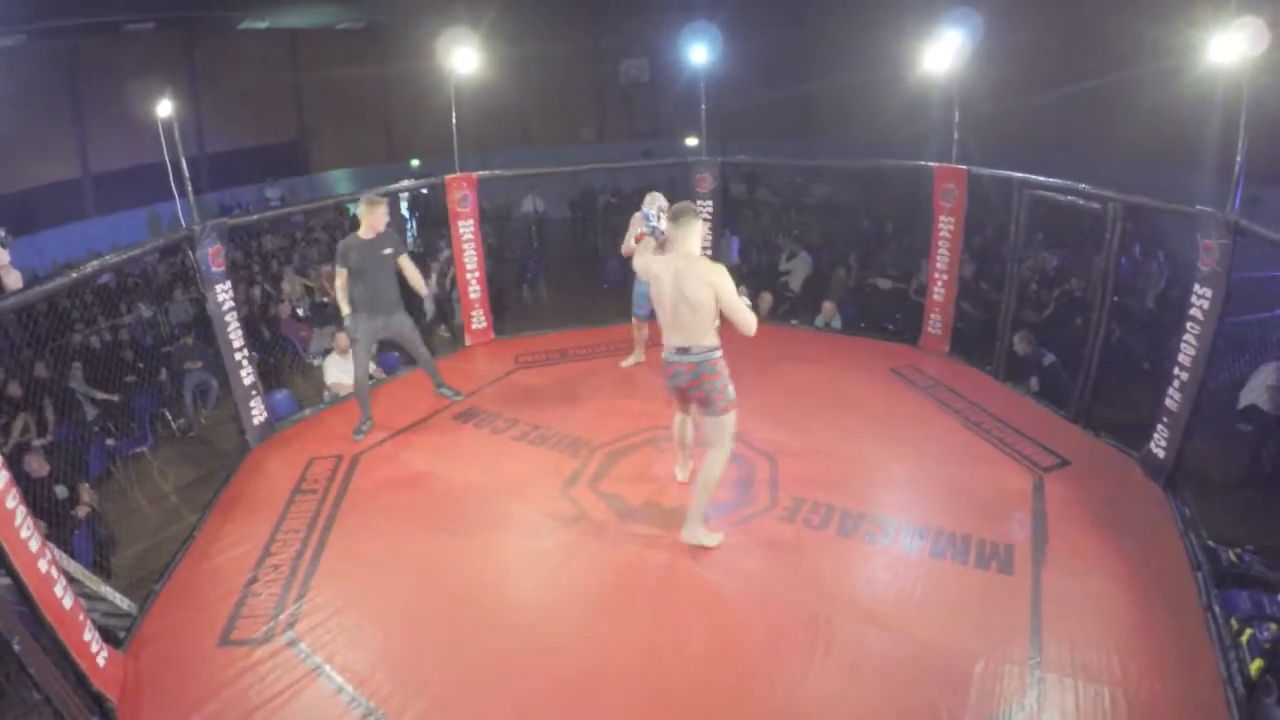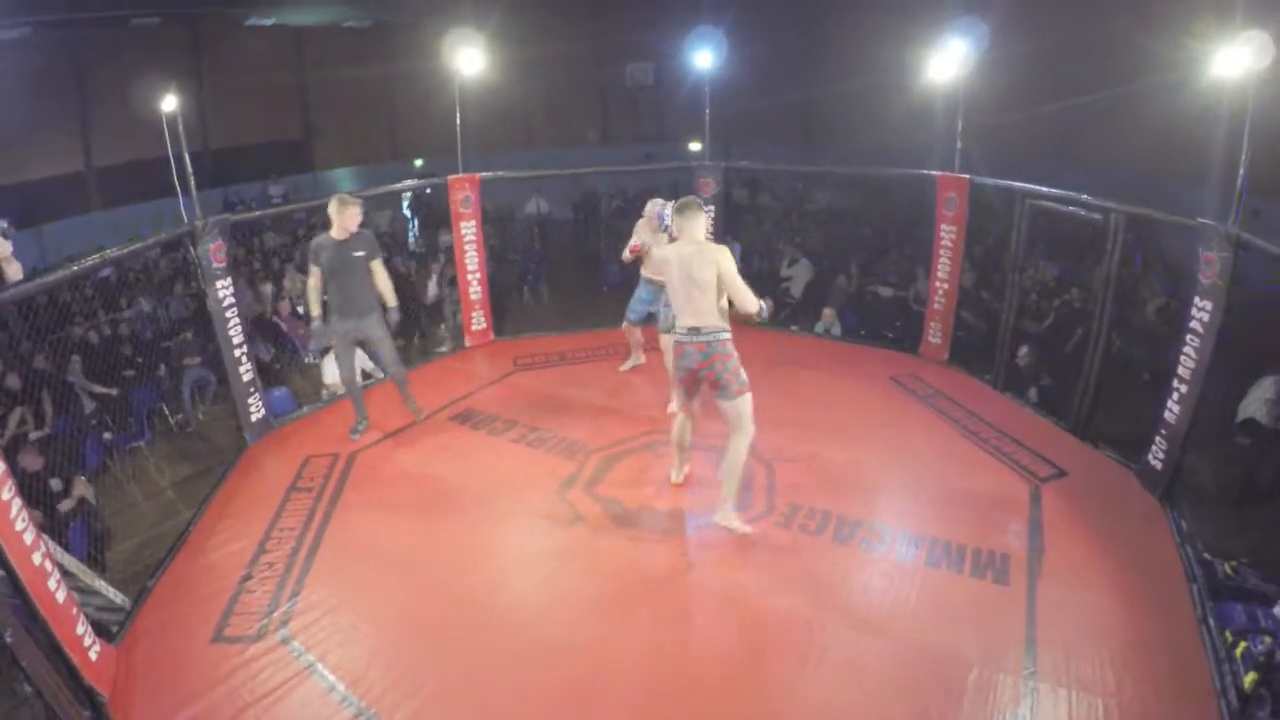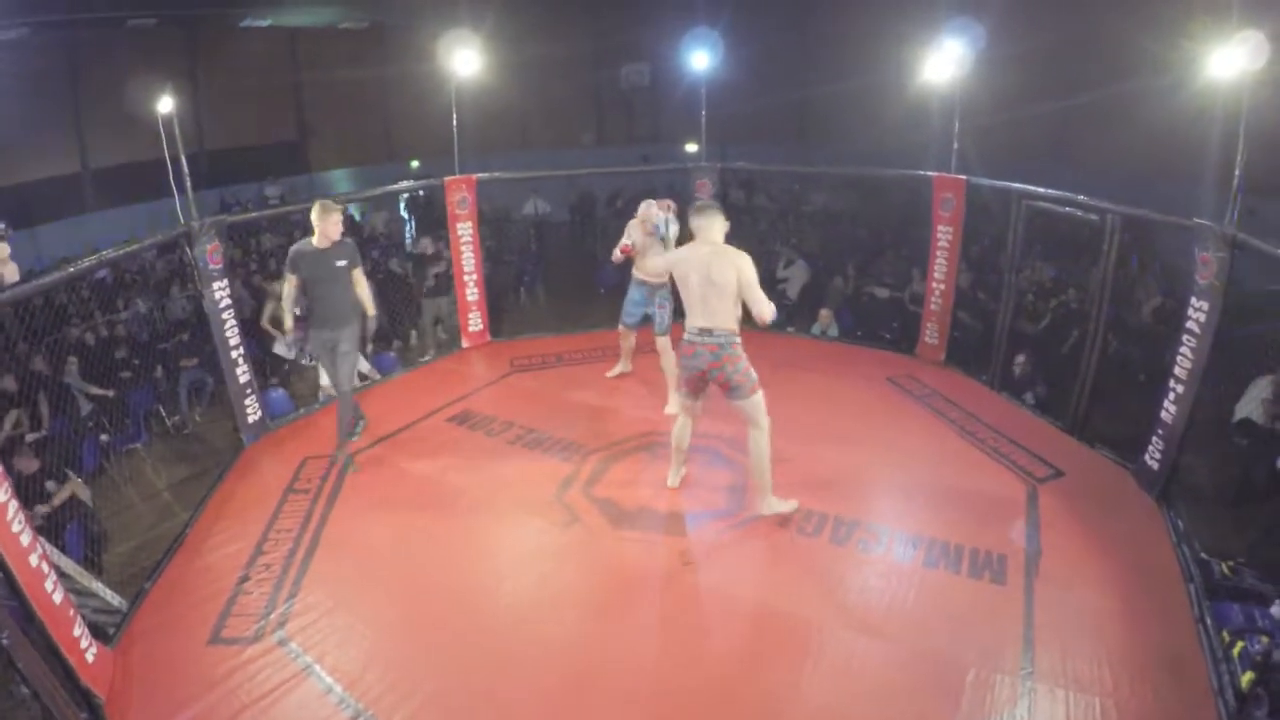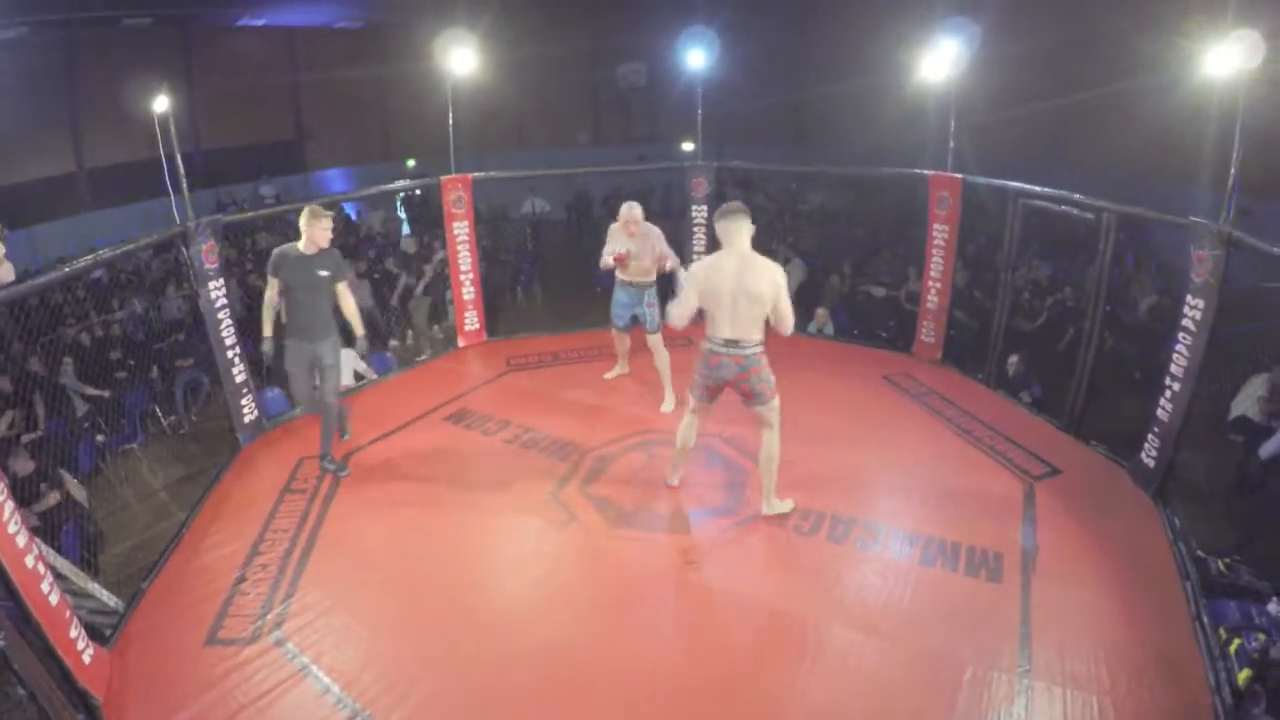
dt=0.2s
person 1, frame 1
left shoulder: (655, 268)
right shoulder: (712, 272)
left elbow: (638, 261)
right elbow: (748, 328)
left wrist: (649, 237)
right wrist: (742, 304)
left hip: (672, 364)
right hip: (707, 367)
left knee: (684, 411)
right knee: (719, 448)
left ankle: (683, 466)
right ankle: (694, 526)
person 1, frame 2
left shoulder: (667, 254)
right shoulder: (717, 254)
right elbow: (746, 304)
left wrist: (675, 236)
right wrist: (759, 304)
left hip: (683, 349)
right hip: (715, 349)
left knee: (684, 411)
right knee: (742, 431)
left ankle: (678, 468)
right ankle: (727, 508)
person 1, frame 3
left shoulder: (679, 256)
right shoulder: (736, 258)
left elbow: (655, 265)
right elbow: (762, 316)
right wrist: (769, 308)
left hip: (691, 349)
right hip: (726, 352)
left knee: (687, 411)
right knee: (759, 424)
left ankle: (675, 471)
right ankle: (766, 499)
person 1, frame 4
left shoulder: (700, 269)
right shoulder: (772, 272)
left elbow: (676, 321)
right elbow: (786, 329)
left wrist: (693, 299)
left hip: (713, 359)
right hip: (750, 362)
left knee: (693, 412)
right knee: (771, 426)
left ankle: (675, 472)
right ankle: (770, 500)
person 2, frame 1
left shoulder: (390, 238)
right shoulder: (347, 246)
left elbow: (408, 268)
right elbow: (340, 282)
left wrist: (425, 295)
right wrist: (347, 314)
left hip: (395, 313)
right hip: (365, 318)
left knee: (423, 354)
right knee: (360, 374)
left ankle: (440, 386)
right ankle: (365, 418)
person 2, frame 2
left shoulder: (365, 239)
right shoulder: (319, 245)
left elbow: (379, 273)
right elbow: (314, 281)
left wrist: (392, 305)
right wrist: (316, 317)
left hip: (370, 315)
right hip: (340, 321)
left knee: (393, 366)
right knee: (347, 376)
left ankle: (409, 400)
right ankle: (361, 417)
person 2, frame 3
left shoulder: (347, 247)
right shoulder: (298, 252)
left elbow: (360, 281)
right elbow: (289, 290)
left wrist: (371, 314)
right wrist: (289, 327)
left hip: (347, 327)
right hip: (318, 330)
left knee: (345, 385)
right knee: (338, 384)
left ankle: (340, 447)
right ankle: (358, 416)
person 2, frame 4
left shoulder: (333, 257)
right shoulder: (281, 256)
left elbow: (345, 296)
right elbow: (271, 296)
left wrist: (360, 334)
right wrist: (267, 335)
left hip: (327, 339)
right hip: (295, 341)
left knee: (329, 398)
right knee: (303, 399)
left ankle: (326, 455)
right ankle: (340, 418)
person 3, frame 1
right shoulder: (638, 219)
right elbow: (625, 251)
right wrist: (635, 241)
right hip: (644, 277)
right knee: (638, 321)
right ankle: (638, 354)
person 3, frame 2
right shoulder: (642, 226)
right elbow: (626, 258)
right wrist: (631, 250)
left hip: (666, 289)
right hip: (644, 284)
left knee: (666, 344)
right knee: (628, 325)
left ankle: (677, 394)
right ankle: (637, 355)
person 3, frame 3
left shoulder: (666, 228)
right shoulder: (632, 226)
right elbow: (616, 258)
right wrist: (621, 251)
left hip: (659, 291)
right hip: (637, 286)
left knee: (663, 345)
right knee: (625, 329)
left ankle: (673, 395)
right ankle: (624, 364)
person 3, frame 4
left shoulder: (652, 233)
right shoulder: (614, 230)
left elbow: (675, 261)
right elbow: (603, 264)
left wrist: (666, 264)
right wrist: (613, 259)
left hip: (646, 291)
right hip: (622, 288)
left knee: (655, 343)
right knee: (618, 332)
left ankle: (669, 393)
right ankle: (622, 366)
